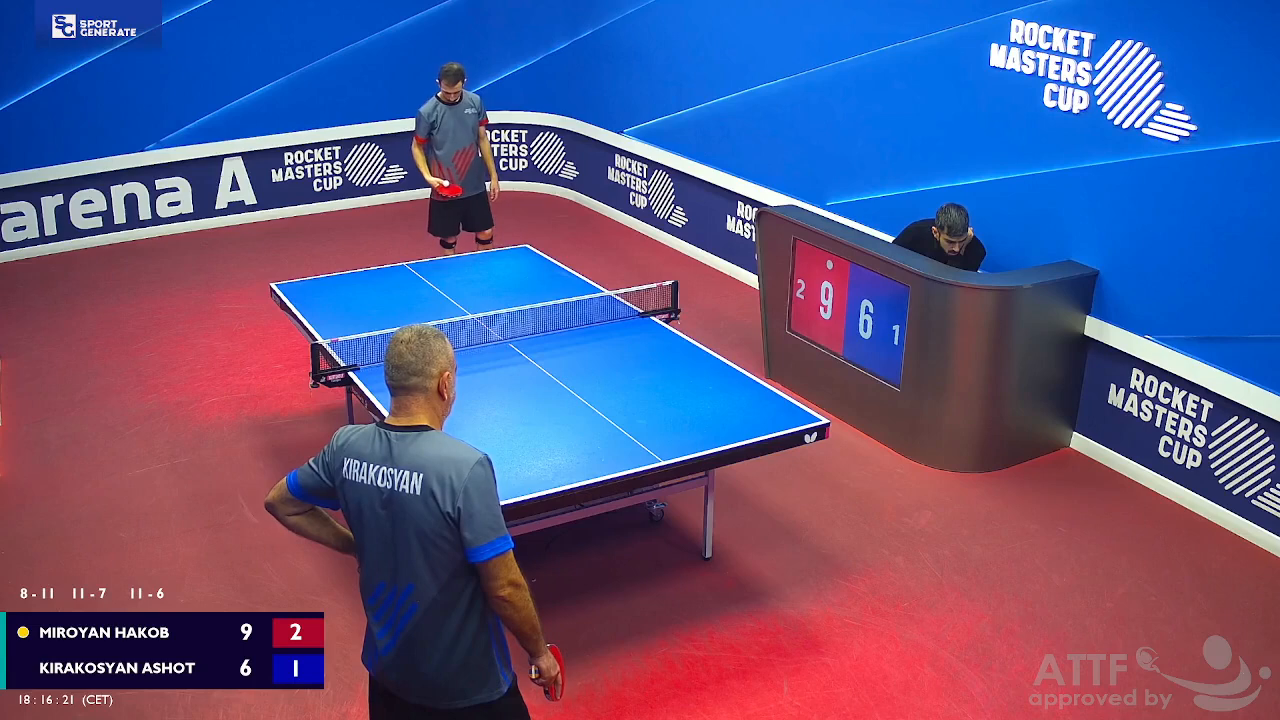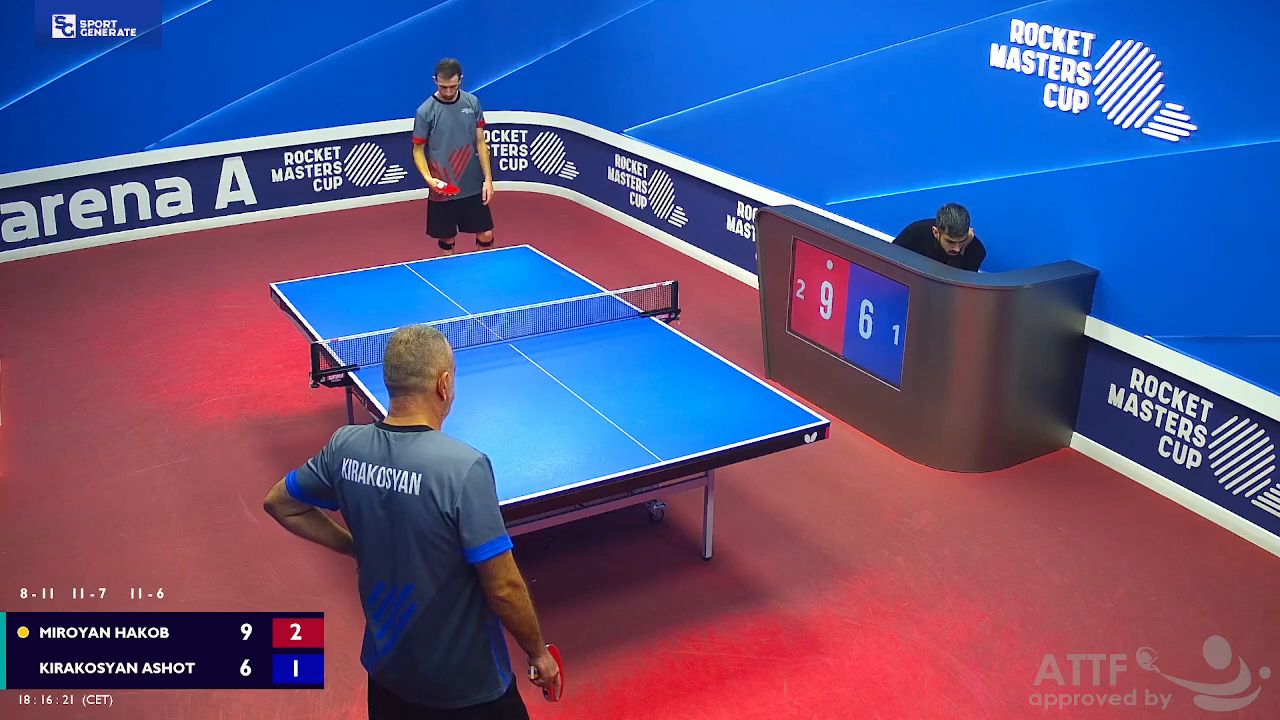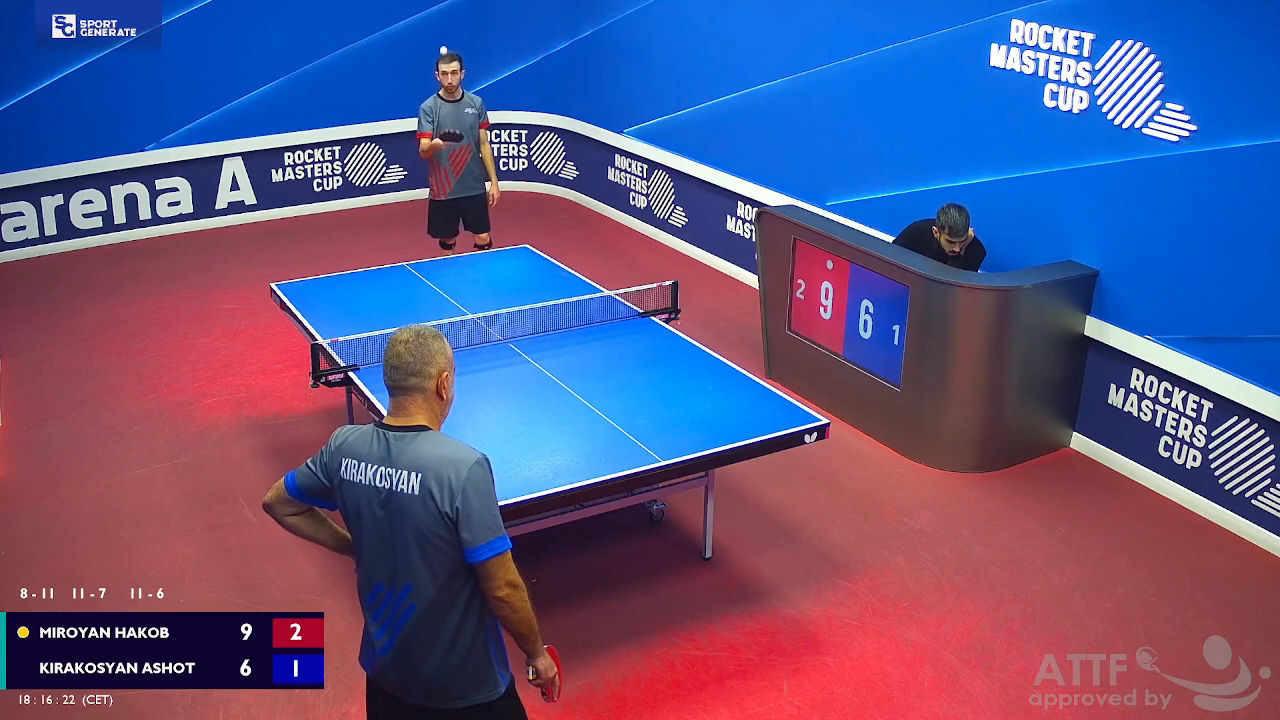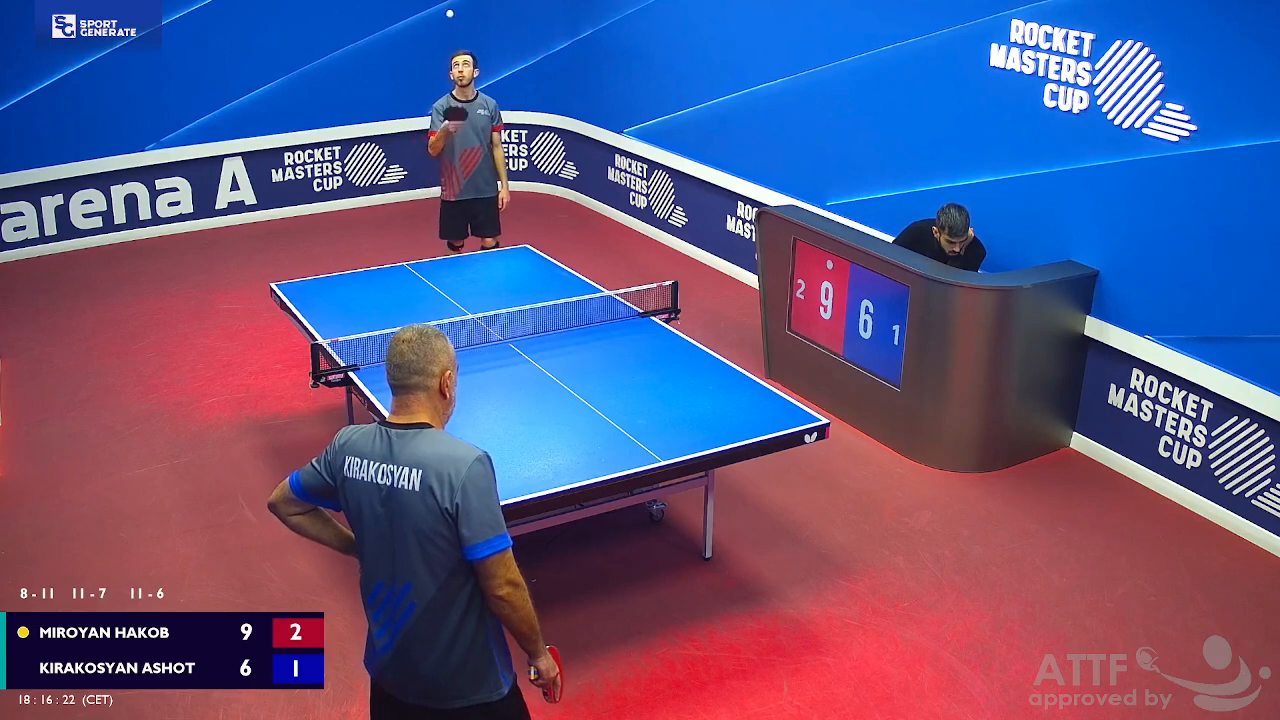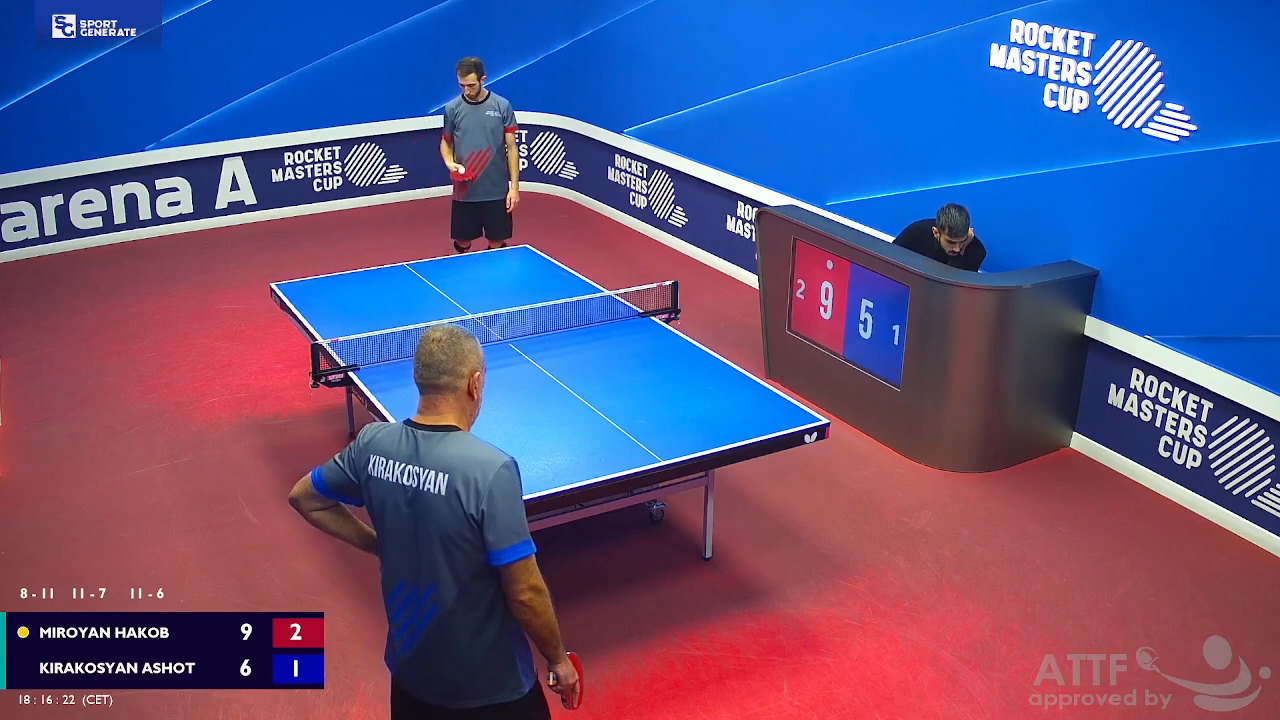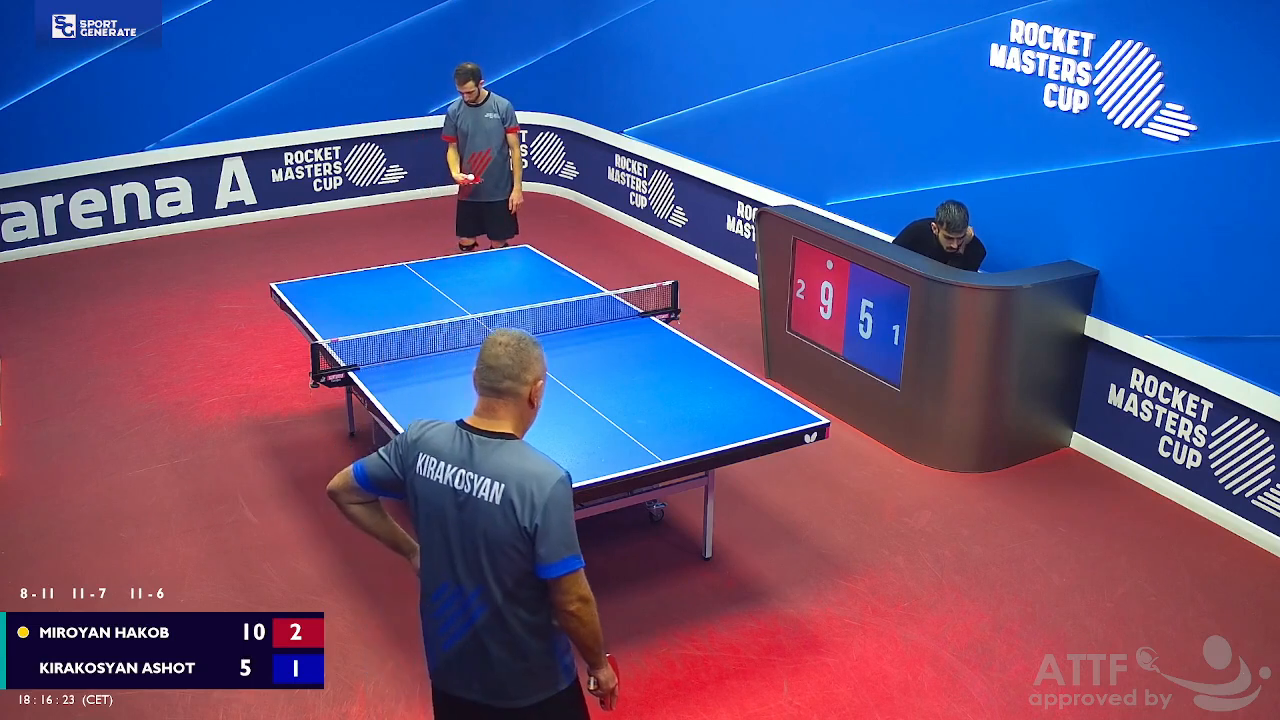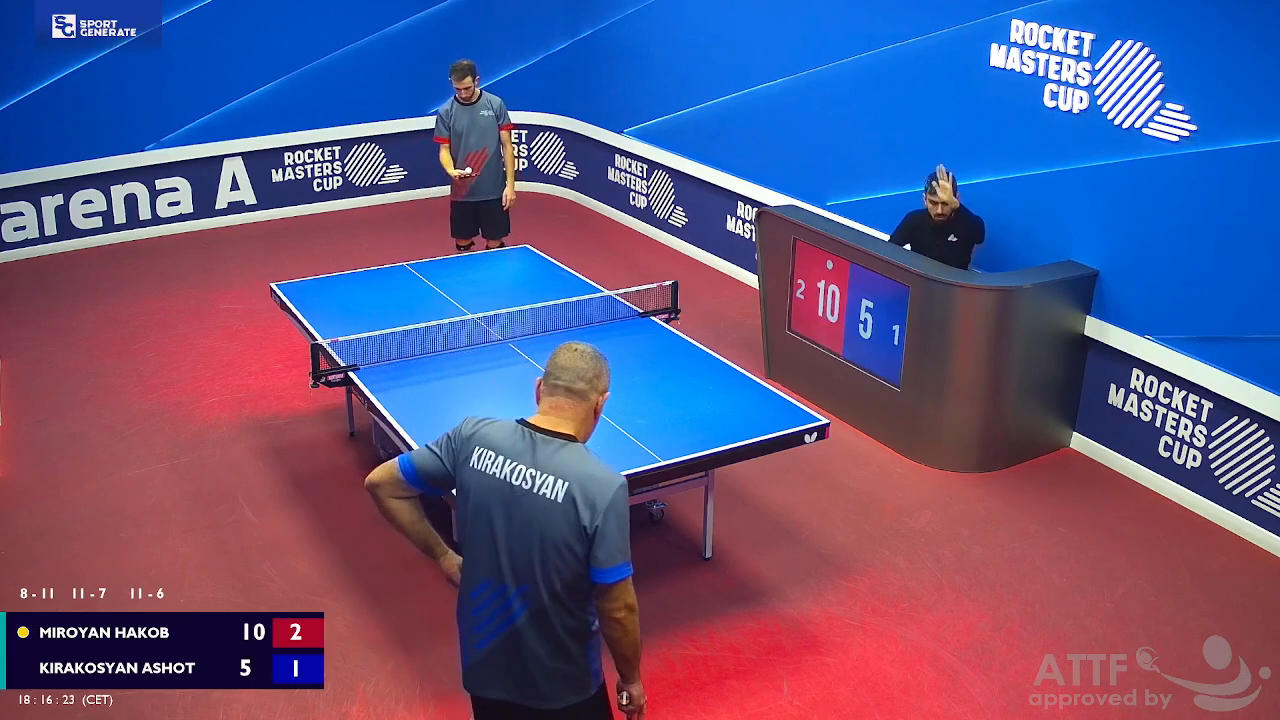
dt=0.4s
person 1, frame 1
left shoulder: (347, 446)
right shoulder: (464, 467)
left elbow: (281, 504)
right elbow: (504, 589)
right wrist: (540, 652)
left hip: (387, 668)
right hip: (468, 685)
person 1, frame 2
left shoulder: (345, 447)
right shoulder: (463, 467)
left elbow: (279, 504)
right elbow: (502, 588)
right wrist: (538, 653)
left hip: (385, 668)
right hip: (466, 686)
person 1, frame 3
left shoulder: (345, 446)
right shoulder: (463, 467)
left elbow: (278, 503)
right elbow: (502, 589)
right wrist: (537, 653)
left hip: (385, 668)
right hip: (466, 686)
person 1, frame 4
left shoulder: (348, 446)
right shoulder: (464, 465)
left elbow: (283, 504)
right elbow: (502, 587)
right wrist: (538, 652)
left hip: (388, 669)
right hip: (469, 685)
person 1, frame 5
left shoulder: (373, 443)
right shoulder: (490, 470)
left elbow: (305, 498)
right elbow: (525, 592)
right wrist: (557, 658)
left hip: (410, 667)
right hip: (491, 685)
person 1, frame 6
left shoulder: (420, 440)
right shoulder: (544, 482)
left elbow: (343, 491)
right elbow: (572, 602)
right wrist: (599, 664)
left hip: (449, 666)
right hip: (532, 682)
person 1, frame 7
left shoulder: (474, 436)
right shoulder: (602, 487)
left elbow: (382, 484)
right elbow: (618, 608)
left wrist: (441, 555)
right wrist: (631, 678)
left hip: (482, 656)
right hip: (562, 679)
person 2, frame 1
left shoulder: (475, 102)
right shoulder: (427, 111)
left elbow: (483, 139)
right elbow: (417, 147)
left wrist: (493, 176)
right wrist: (427, 176)
left hip: (475, 186)
left knee: (485, 235)
right knee: (448, 241)
person 2, frame 2
left shoulder: (472, 103)
right shoulder: (425, 111)
left elbow: (481, 142)
right elbow: (418, 150)
left wrist: (488, 179)
right wrist: (428, 178)
left hip: (473, 188)
right hip: (442, 192)
left knee: (485, 236)
right knee: (447, 241)
person 2, frame 3
left shoulder: (476, 103)
right shoulder: (428, 108)
left elbow: (484, 144)
right elbow: (423, 151)
left wrist: (494, 181)
right wrist: (434, 144)
left hip: (474, 187)
right hip: (443, 190)
left knee: (483, 240)
right knee: (447, 242)
person 2, frame 4
left shoulder: (490, 105)
right shoulder: (441, 107)
left elbow: (497, 147)
right elbow: (432, 150)
left wrist: (504, 185)
right wrist: (444, 130)
left hip: (486, 190)
right hip: (454, 191)
left knee: (490, 243)
right knee: (455, 245)
person 2, frame 5
left shoulder: (502, 106)
right shoulder: (452, 108)
left elbow: (511, 148)
right elbow: (445, 143)
left wrist: (514, 186)
right wrist: (450, 163)
left hip: (496, 192)
right hip: (464, 193)
left knee: (497, 246)
right knee: (462, 246)
person 2, frame 6
left shoulder: (503, 107)
right shoulder: (453, 111)
left elbow: (515, 149)
right elbow: (452, 148)
left wrist: (517, 187)
right wrist: (455, 173)
left hip: (499, 192)
right hip: (468, 192)
left knee: (499, 246)
right knee: (466, 244)
person 2, frame 7
left shoulder: (495, 105)
right shoulder: (446, 112)
left elbow: (507, 146)
right elbow: (444, 149)
left wrist: (510, 184)
right wrist: (451, 171)
left hip: (493, 191)
right hip: (462, 193)
left knee: (495, 245)
right knee: (463, 245)
